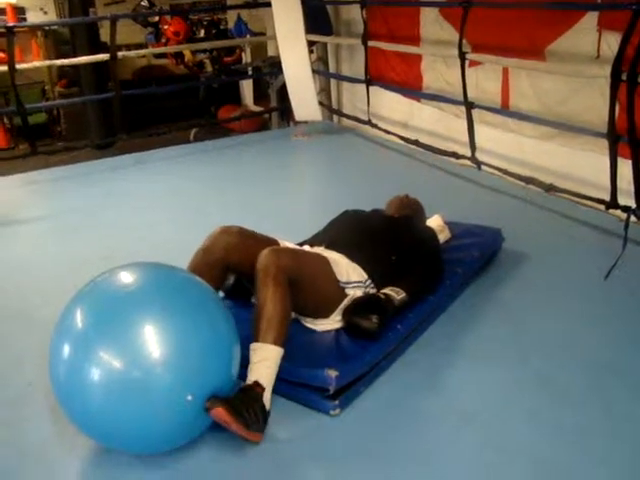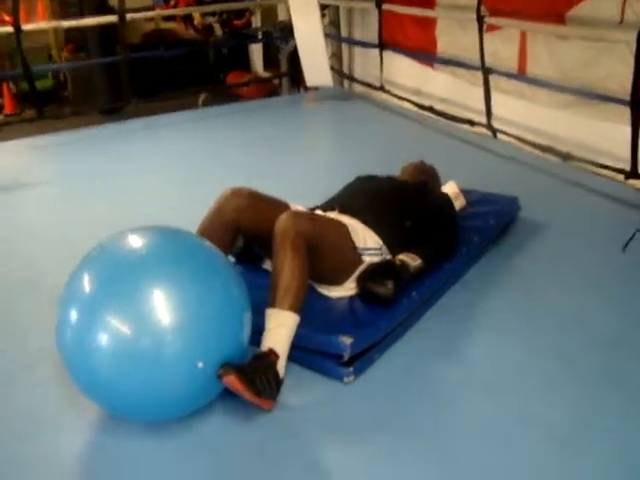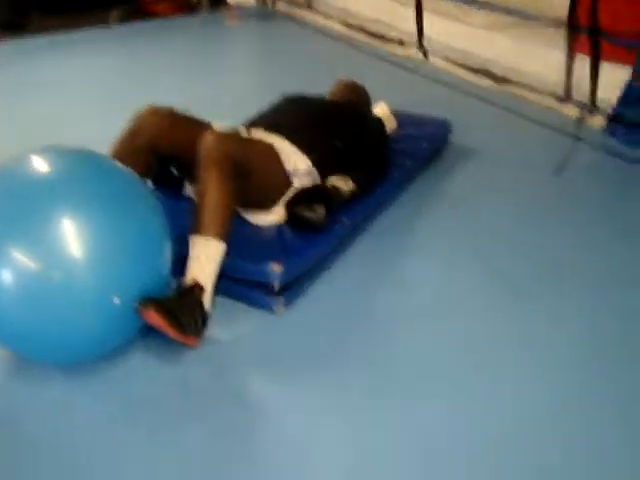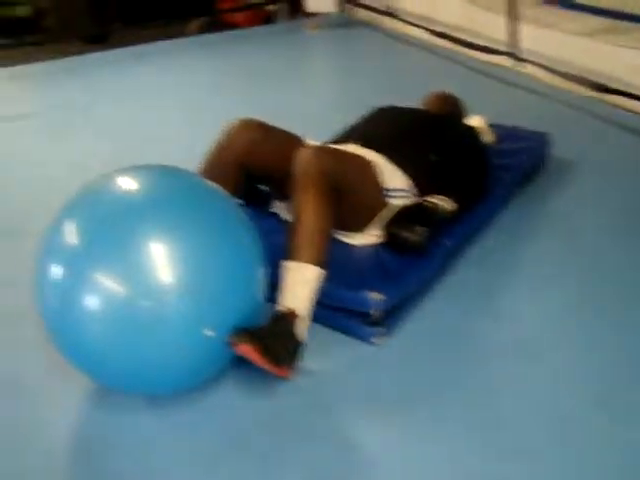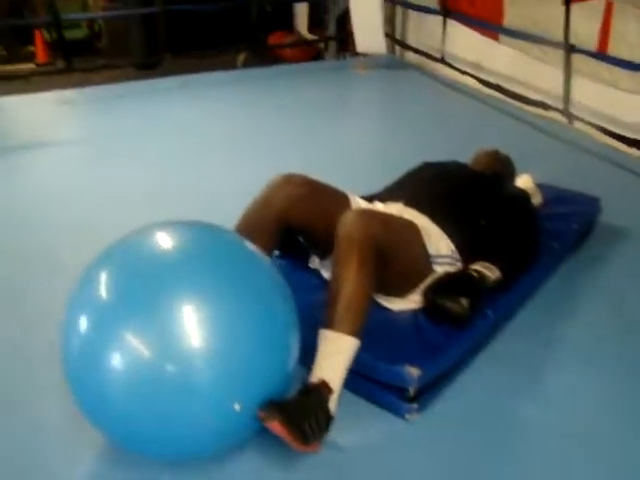
dt=0.4s
person 1, frame 1
left shoulder: (419, 236)
right shoulder: (353, 216)
left elbow: (426, 275)
left wrist: (387, 300)
right wrist: (244, 274)
left hip: (348, 273)
left knee: (274, 260)
right knee: (227, 238)
left ankle: (257, 398)
person 1, frame 2
left shoulder: (433, 202)
right shoulder: (369, 182)
left elbow: (441, 241)
left wrist: (402, 267)
right wrist: (258, 236)
left hip: (363, 242)
left knee: (293, 224)
right knee: (237, 200)
left ankle: (271, 365)
person 1, frame 3
left shoulder: (363, 123)
right shoulder: (297, 103)
left elbow: (373, 164)
right elbow: (250, 130)
left wrist: (333, 191)
left hip: (292, 163)
right hip: (240, 153)
left knee: (217, 144)
right knee: (154, 120)
left ankle: (195, 299)
person 1, frame 4
left shoulder: (459, 137)
right shoulder: (388, 114)
left elbow: (471, 180)
right elbow: (341, 143)
left wrist: (432, 209)
right wrist: (266, 173)
left hip: (387, 180)
right hip: (330, 171)
left knee: (314, 160)
right knee: (245, 134)
left ankle: (289, 327)
person 1, frame 5
left shoulder: (507, 200)
right shoulder: (435, 169)
left elbow: (520, 247)
right elbow: (380, 201)
left wrist: (477, 278)
left hip: (431, 243)
left knee: (360, 225)
right knee: (288, 190)
